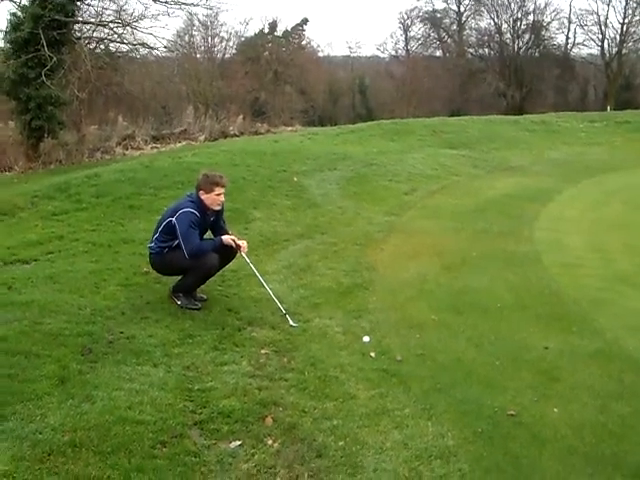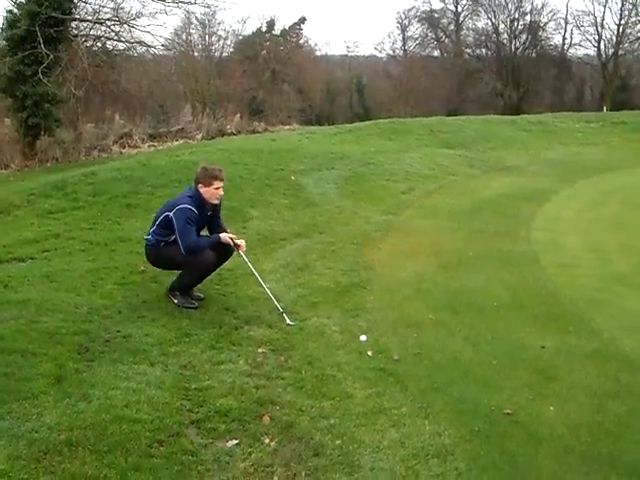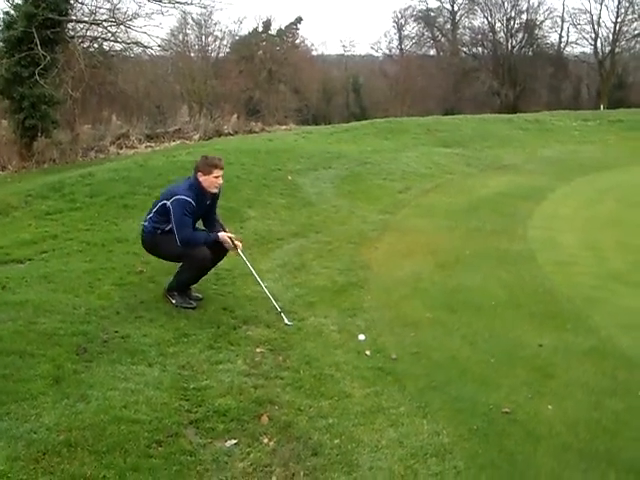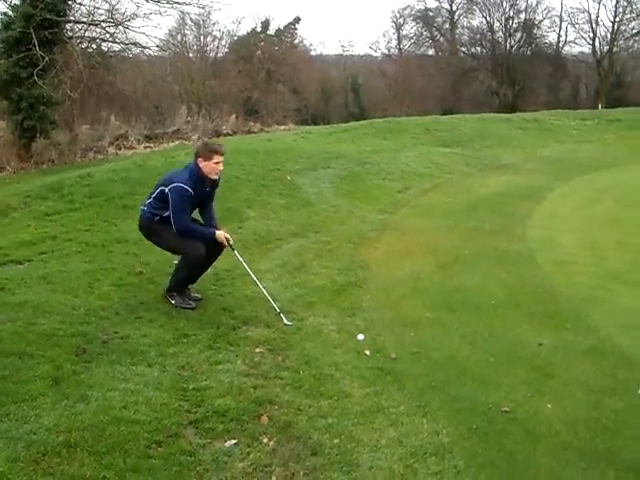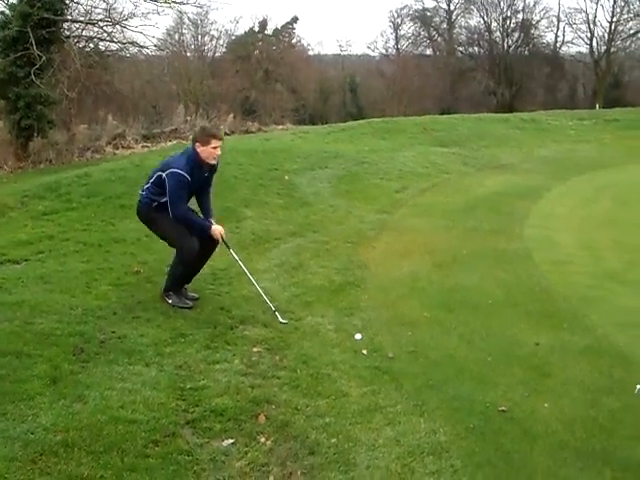
dt=0.1s
person 1, frame 1
left shoulder: (214, 206)
right shoulder: (187, 213)
left elbow: (219, 230)
right elbow: (192, 251)
left wrist: (234, 242)
right wrist: (221, 241)
left hip: (185, 247)
right hip: (162, 256)
left knee: (229, 250)
right knee: (209, 261)
left ankle: (189, 288)
right ankle: (179, 291)
person 1, frame 2
left shoulder: (212, 200)
right shoulder: (185, 208)
left elbow: (216, 227)
right elbow: (188, 247)
left wrist: (233, 240)
right wrist: (218, 238)
left hip: (182, 244)
right hip: (158, 249)
left knee: (226, 248)
right knee: (205, 257)
left ankle: (186, 287)
right ankle: (177, 290)
person 1, frame 3
left shoulder: (211, 189)
right shoulder: (183, 198)
left elbow: (210, 218)
right elbow: (184, 238)
left wrist: (226, 237)
right wrist: (216, 237)
left hip: (180, 230)
right hip: (156, 236)
left knee: (220, 247)
right knee: (201, 255)
left ankle: (184, 286)
right ankle: (174, 291)
person 1, frame 4
left shoulder: (211, 177)
right shoulder: (182, 185)
left elbow: (206, 206)
right elbow: (181, 226)
left wrist: (218, 231)
right wrist: (213, 234)
left hip: (178, 221)
right hip: (154, 222)
left knee: (216, 244)
right knee: (195, 250)
left ankle: (183, 286)
right ankle: (174, 291)
person 1, frame 5
left shoulder: (210, 163)
right shoulder: (179, 170)
left elbow: (203, 192)
right elbow: (177, 211)
left wrist: (211, 221)
right wrist: (207, 227)
left hip: (177, 207)
right hip: (152, 209)
left knee: (208, 243)
right knee: (189, 246)
left ankle: (180, 284)
right ankle: (170, 291)
